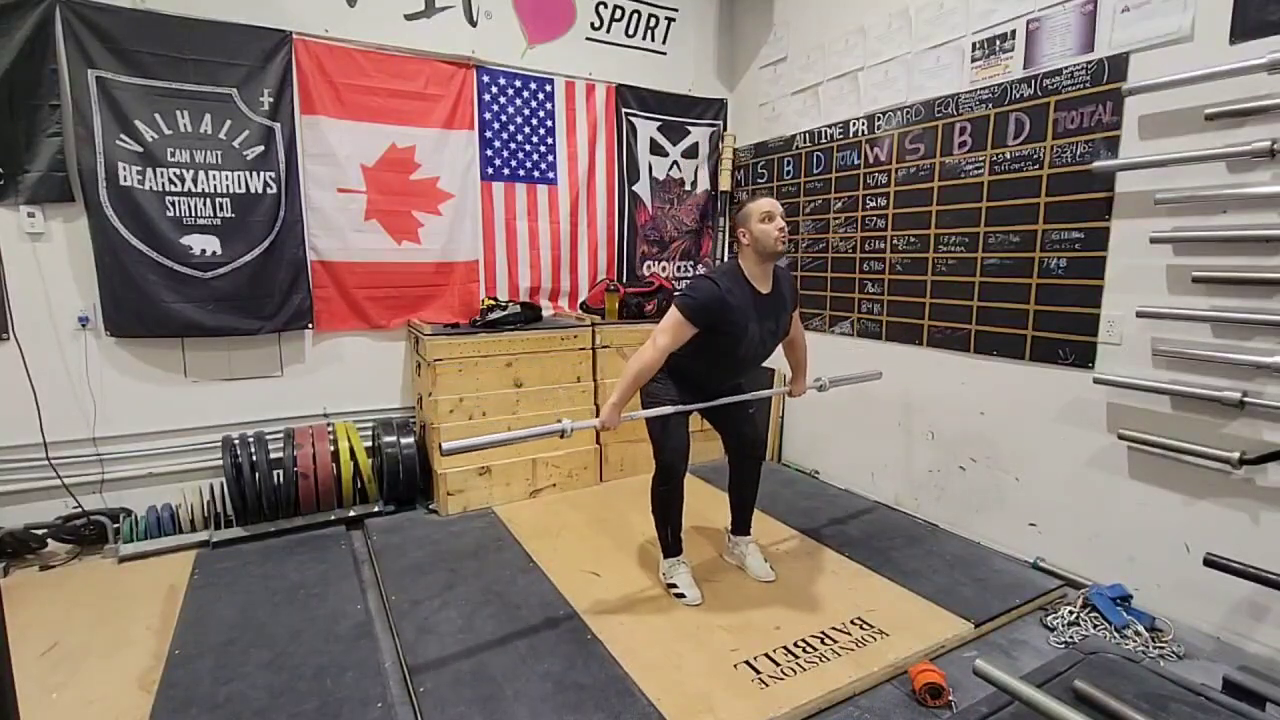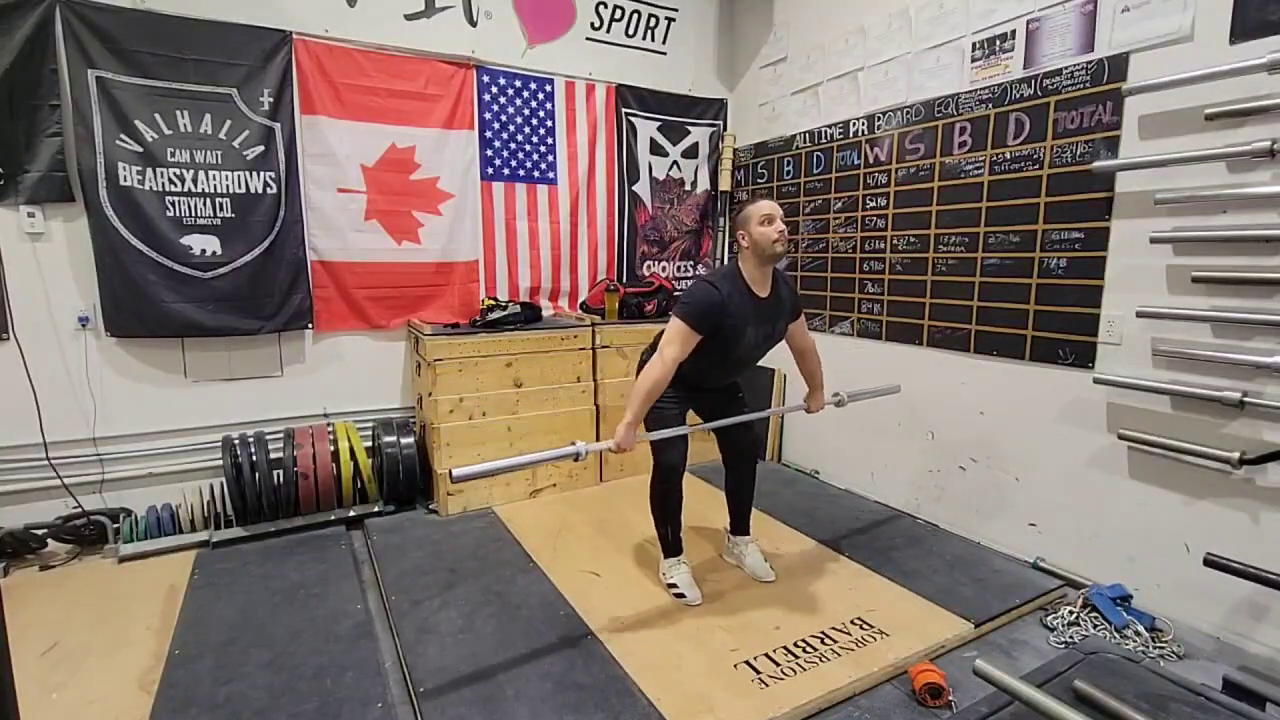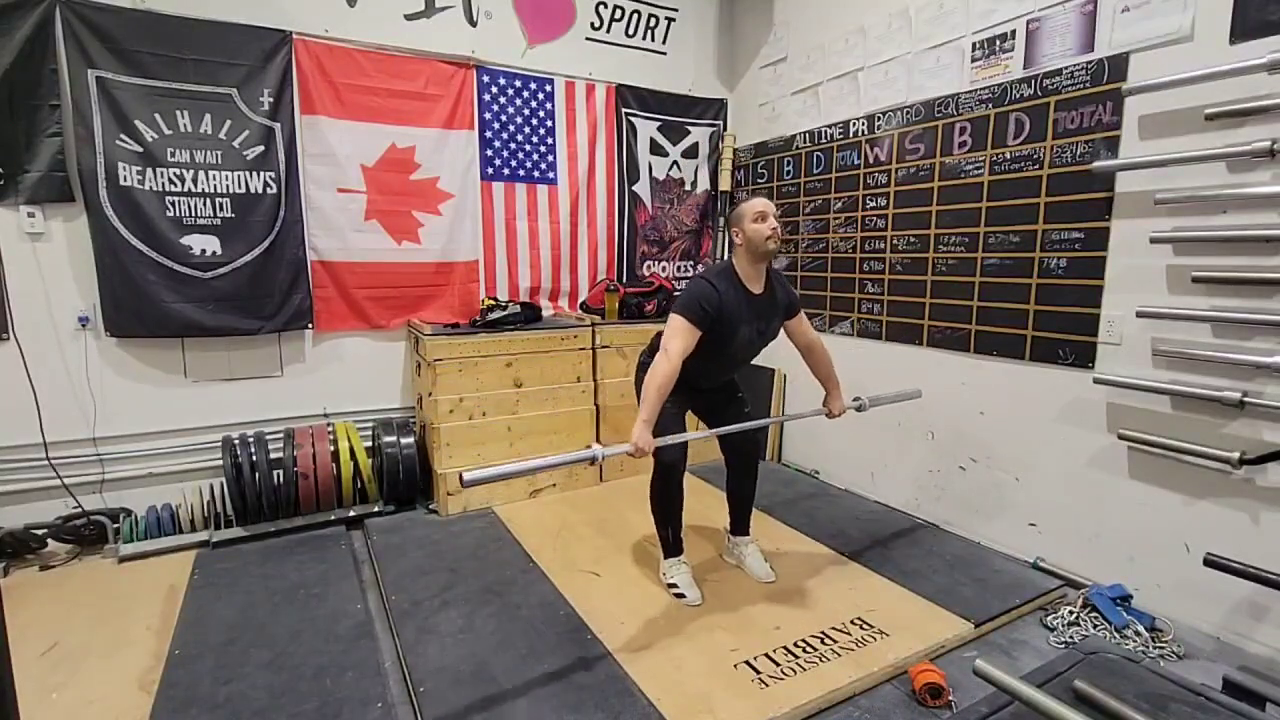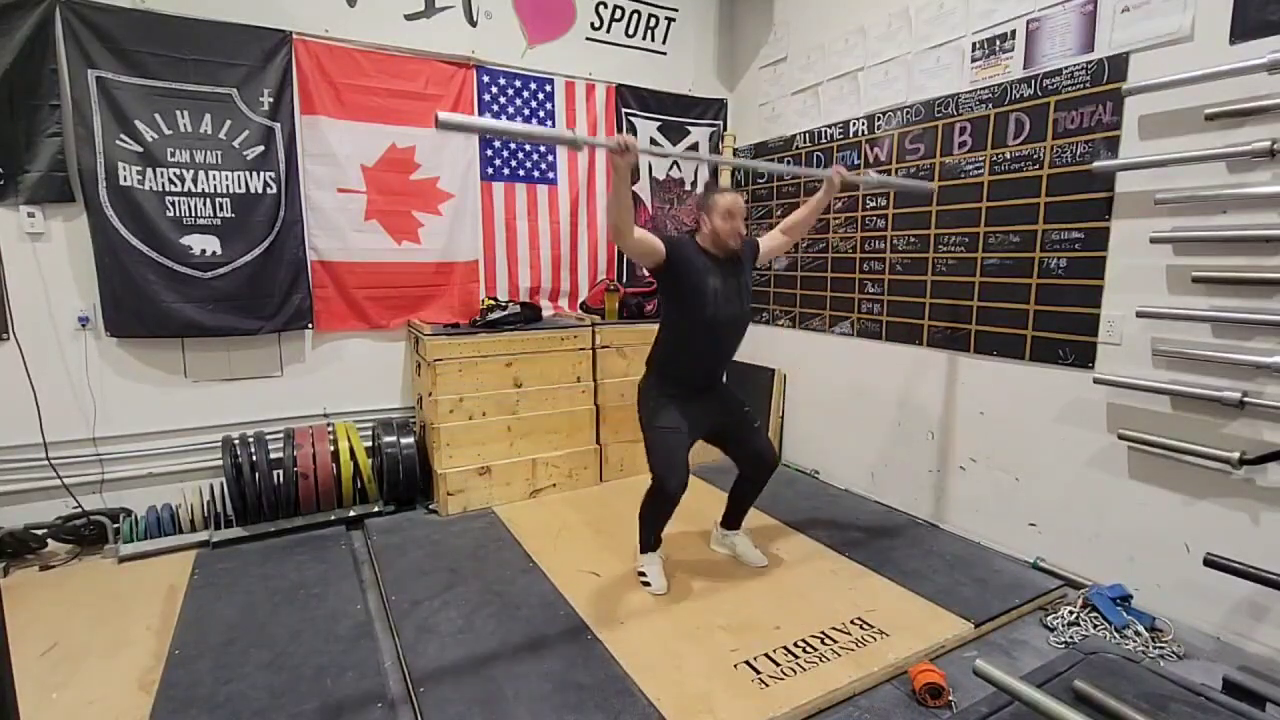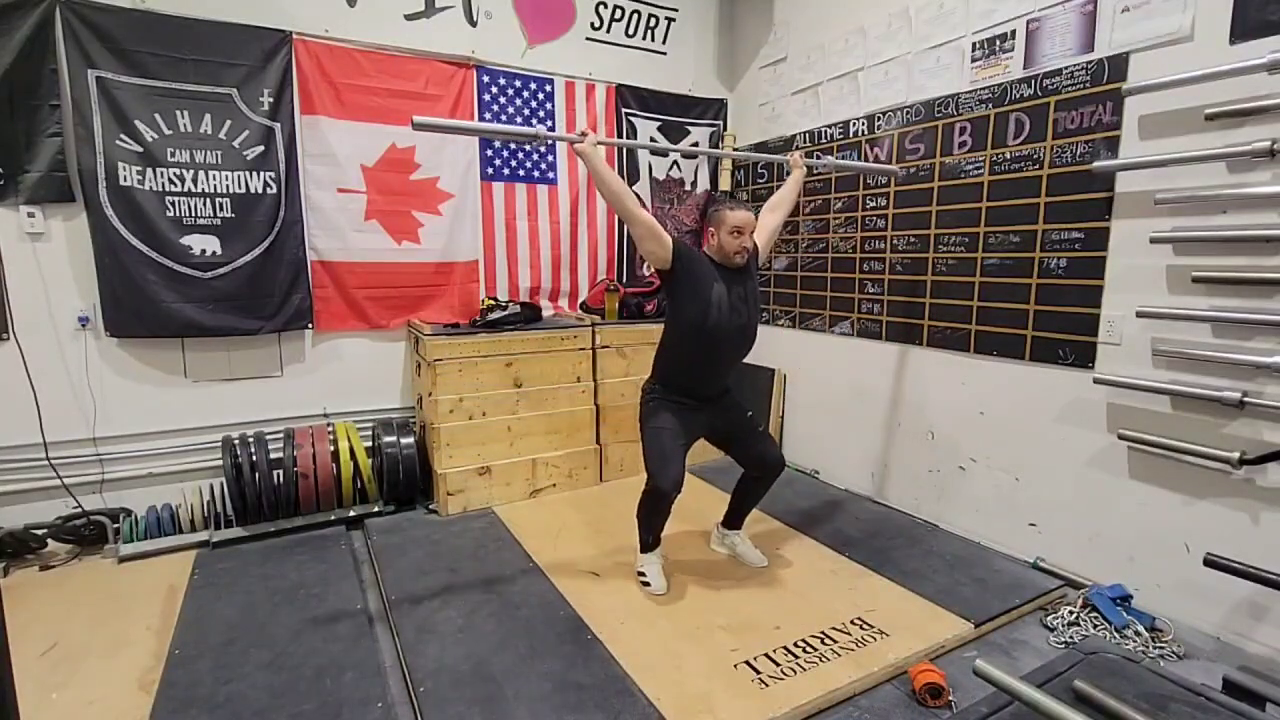
dt=0.5s
person 1, frame 1
left shoulder: (784, 285)
right shoulder: (715, 290)
left elbow: (793, 334)
right elbow: (657, 347)
left wrist: (799, 377)
right wrist: (615, 404)
left hip: (724, 382)
right hip: (672, 381)
left knee: (751, 448)
right knee: (672, 463)
left ankle: (739, 540)
right ankle: (672, 561)
person 1, frame 2
left shoulder: (784, 291)
right shoulder: (712, 294)
left elbow: (803, 343)
right elbow: (666, 358)
left wrist: (816, 390)
right wrist: (629, 424)
left hip: (720, 381)
right hip: (672, 382)
left knee: (745, 449)
right knee: (671, 462)
left ankle: (739, 540)
right ankle: (672, 559)
person 1, frame 3
left shoulder: (780, 291)
right shoulder: (709, 290)
left elbow: (809, 342)
right elbow: (671, 356)
left wrist: (833, 392)
right wrist: (643, 426)
left hip: (717, 380)
right hip: (668, 378)
left knee: (747, 450)
right knee: (670, 461)
left ankle: (739, 541)
right ankle: (673, 560)
person 1, frame 4
left shoulder: (746, 253)
right shoulder: (679, 259)
left elbow: (793, 226)
right elbow: (624, 233)
left wrist: (829, 189)
right wrist: (622, 169)
left hip: (714, 392)
right hip: (667, 396)
left knee: (763, 458)
right knee: (671, 481)
left ankle: (727, 532)
right ankle: (649, 554)
person 1, frame 5
left shoulder: (749, 262)
right shoulder: (683, 265)
left elbow: (775, 212)
right elbow: (633, 212)
left wrist: (797, 172)
right wrist: (589, 155)
left hip: (721, 399)
right hip: (669, 402)
left knee: (768, 462)
right knee: (665, 482)
left ankle: (728, 531)
right ankle: (648, 553)
